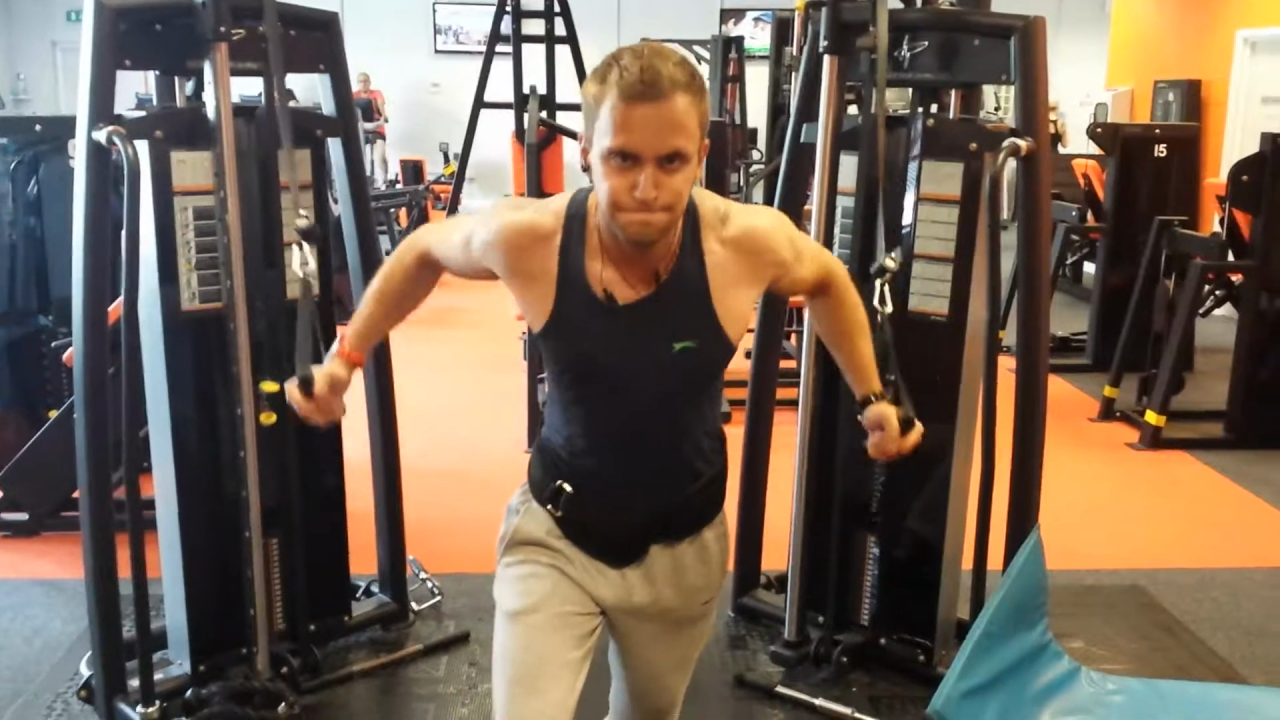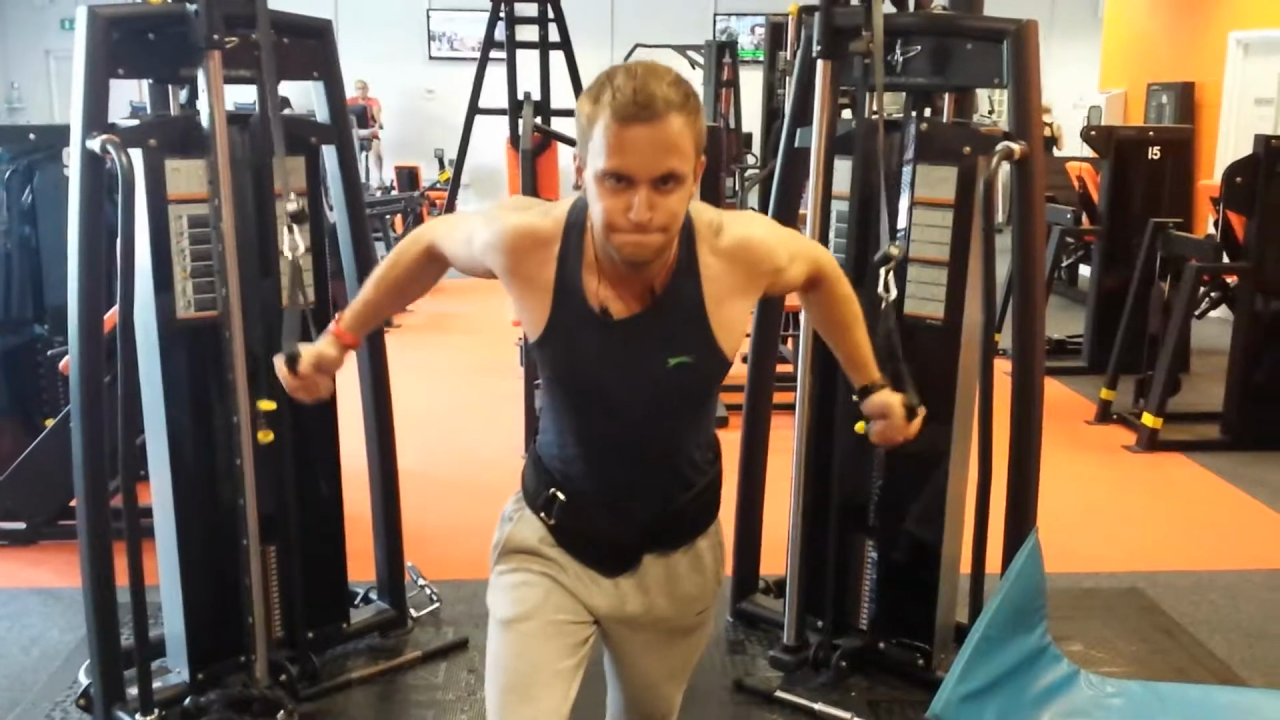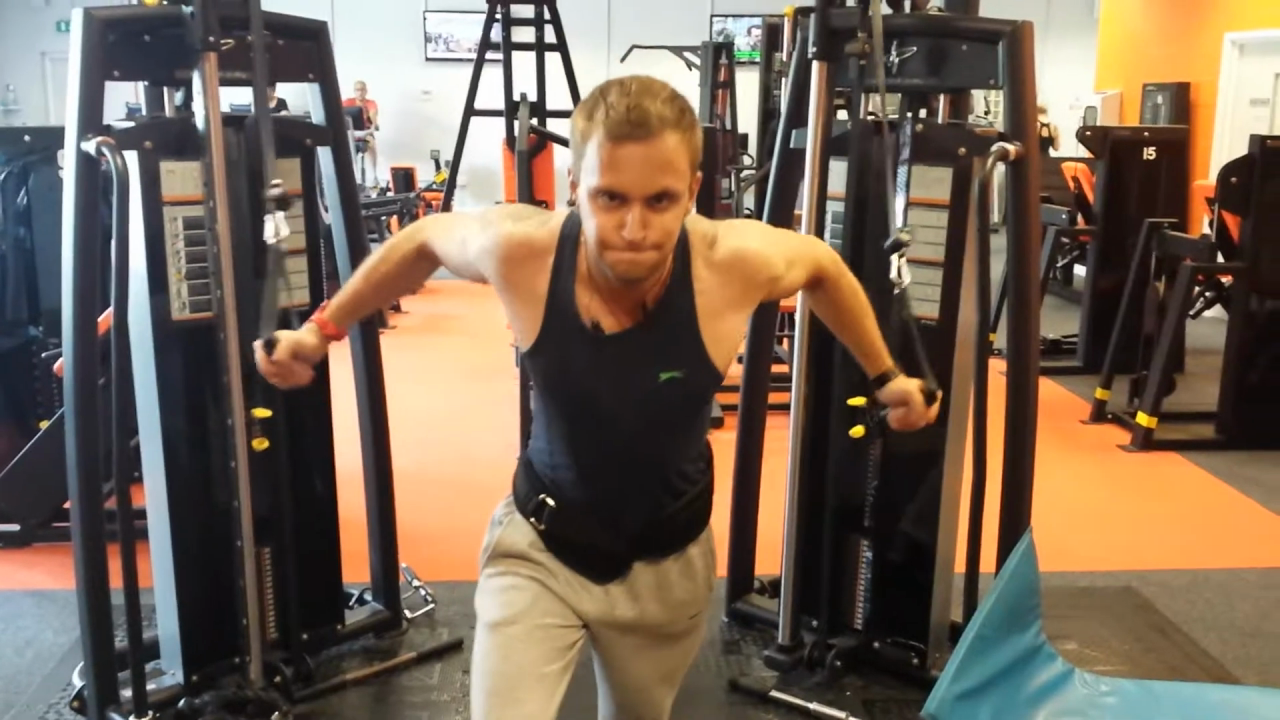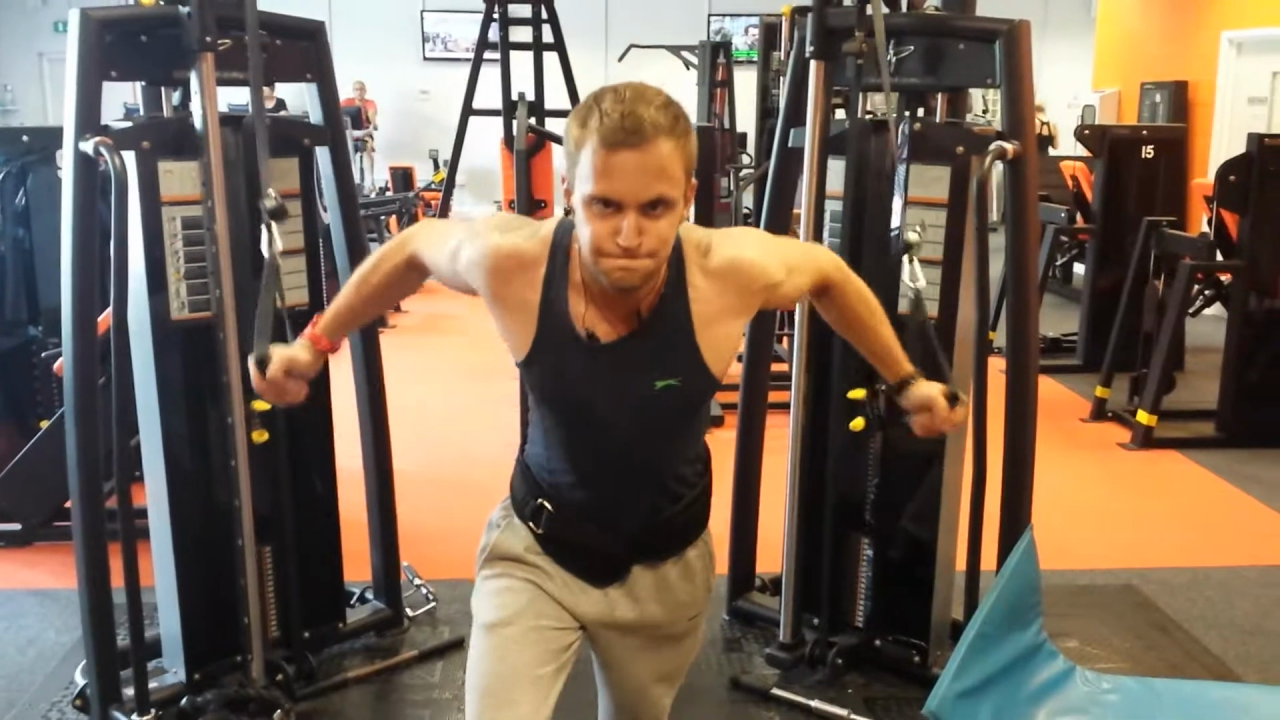
dt=0.1s
person 1, frame 1
left shoulder: (748, 242)
right shoulder: (527, 237)
left elbow: (827, 281)
right elbow: (426, 251)
left wrist: (871, 396)
right wrist: (345, 359)
left hip: (684, 543)
right hip: (555, 534)
person 1, frame 2
left shoulder: (744, 251)
right shoulder: (526, 240)
left elbow: (819, 272)
right elbow: (431, 243)
left wrist: (871, 386)
right wrist: (339, 340)
left hip: (678, 552)
right hip: (549, 543)
person 1, frame 3
left shoulder: (739, 262)
right shoulder: (518, 248)
left elbow: (821, 264)
right elbow: (427, 236)
left wrist: (886, 375)
right wrist: (322, 330)
left hip: (669, 559)
right hip: (538, 549)
person 1, frame 4
left shoulder: (735, 271)
right shoulder: (511, 259)
left elbow: (828, 273)
right elbow: (418, 246)
left wrist: (905, 380)
right wrist: (314, 344)
left hip: (668, 561)
right hip: (537, 550)
